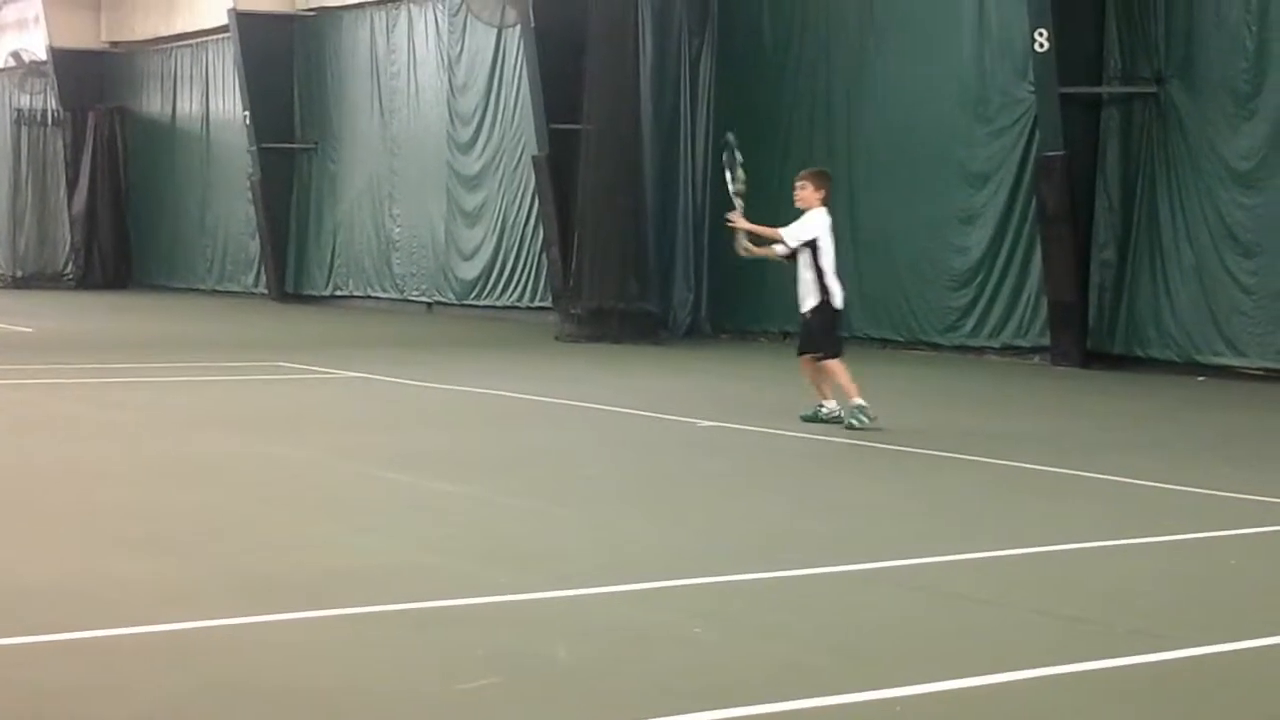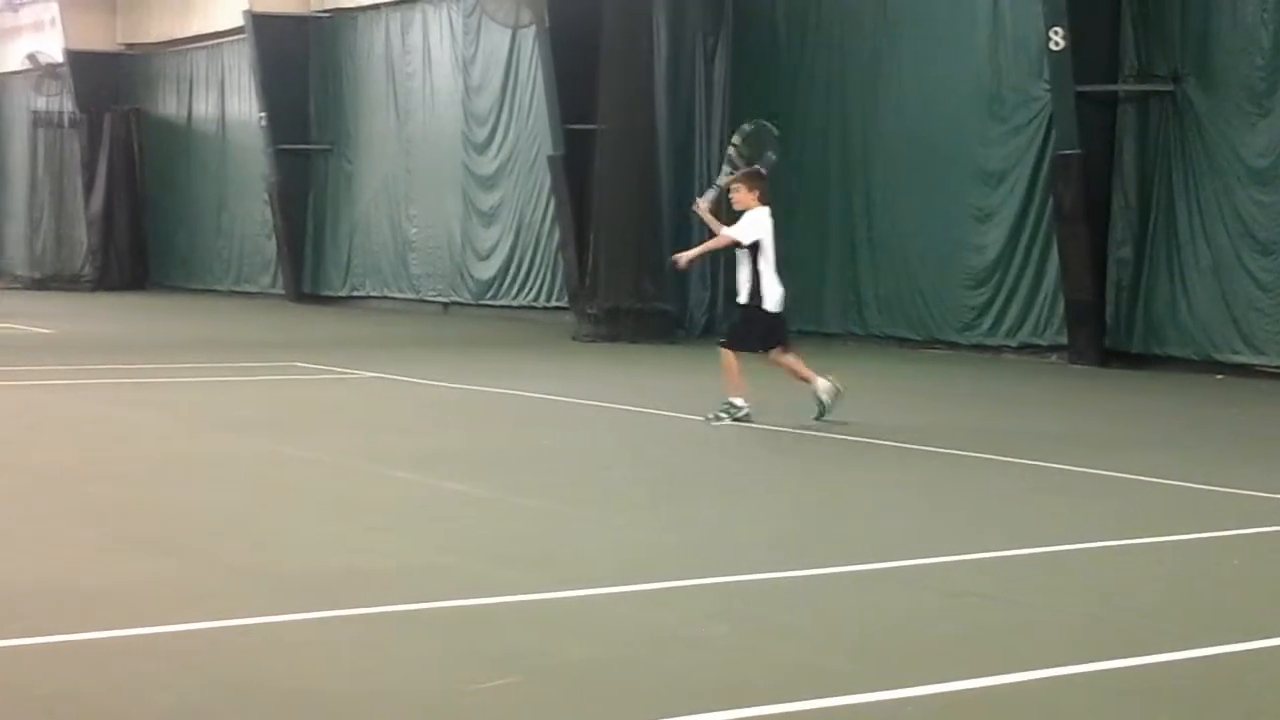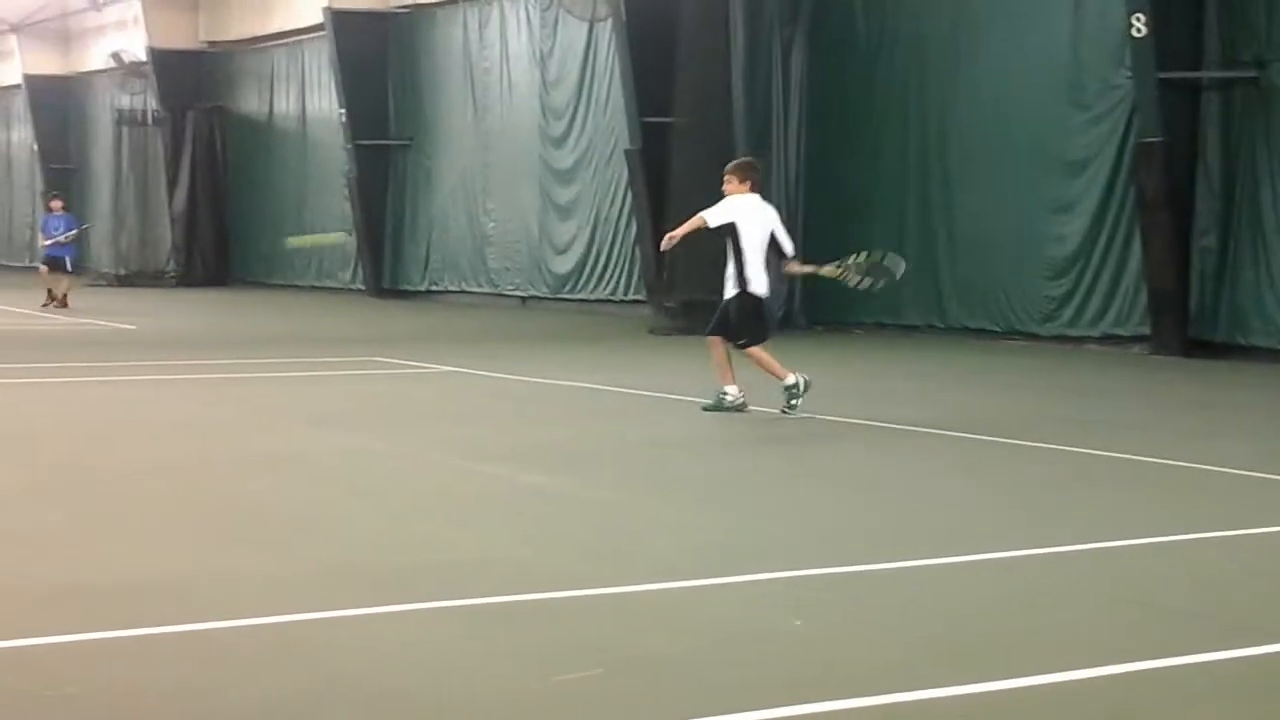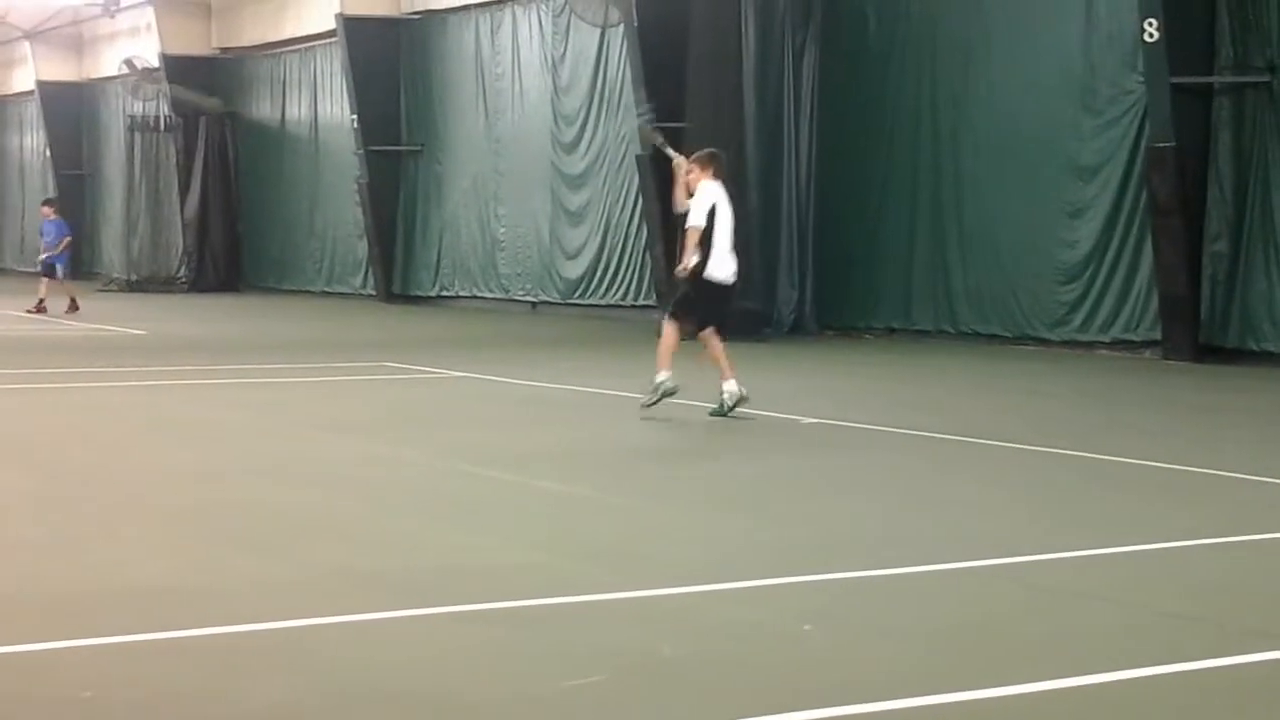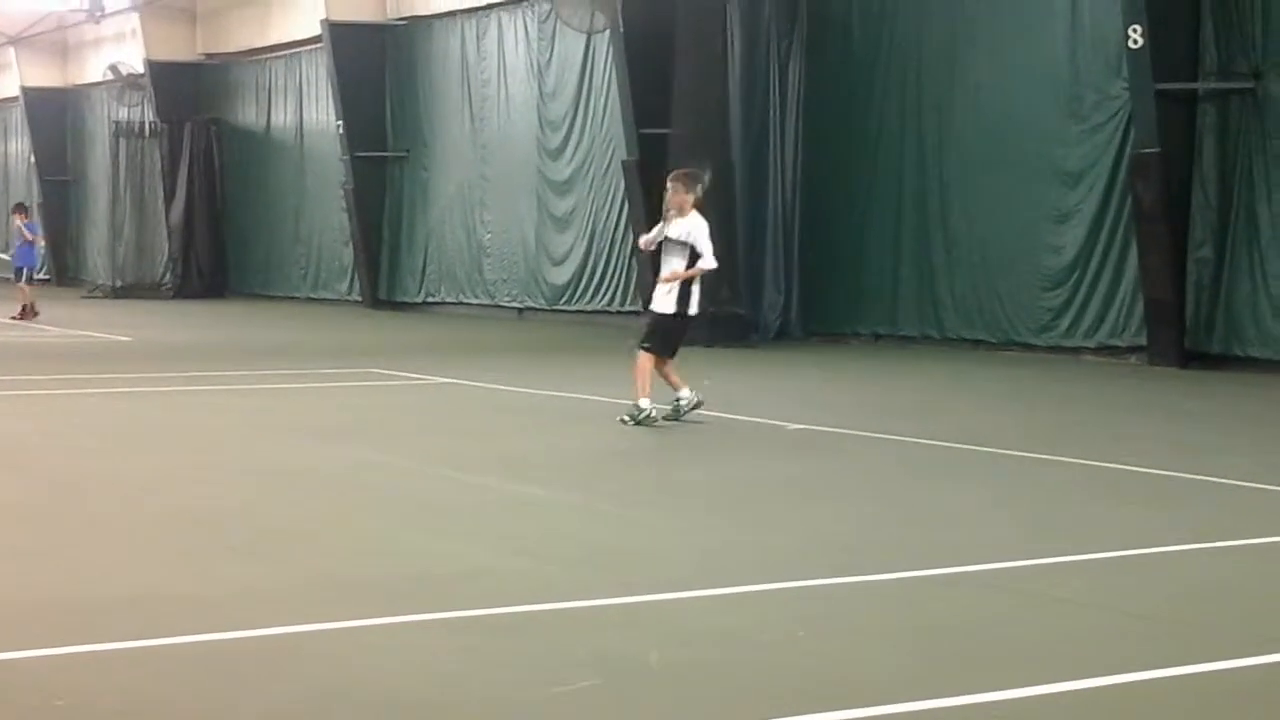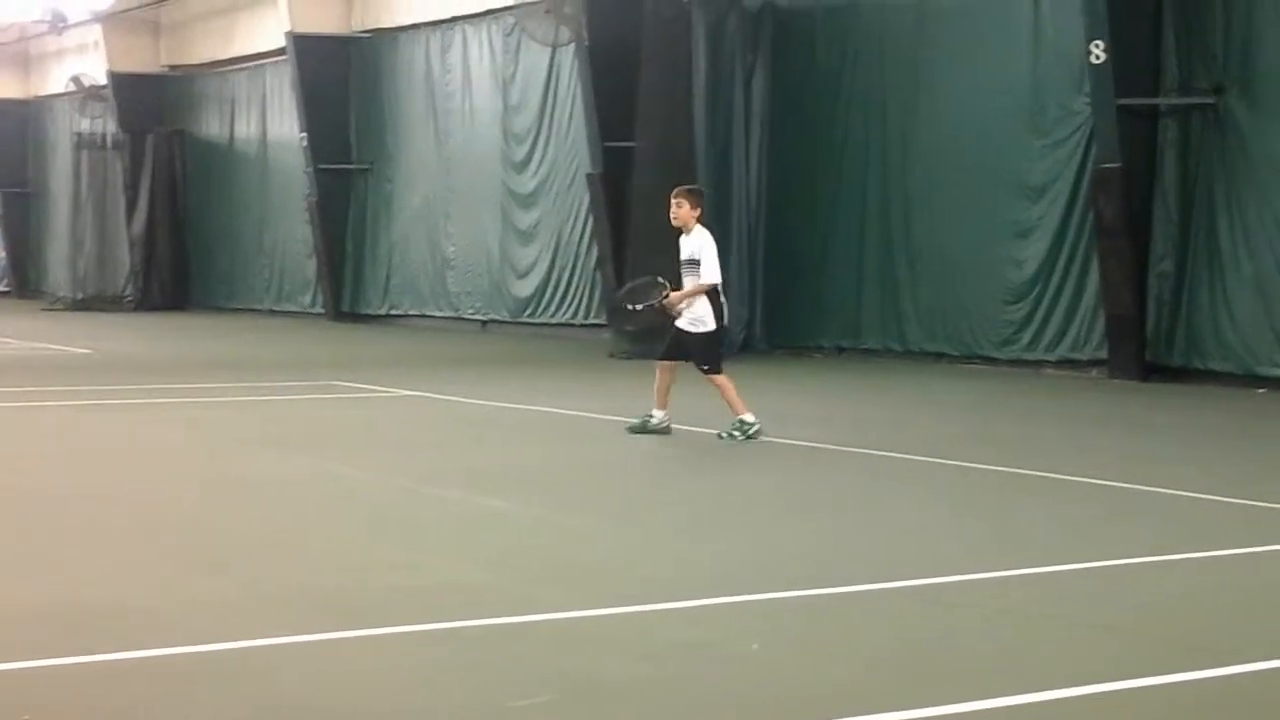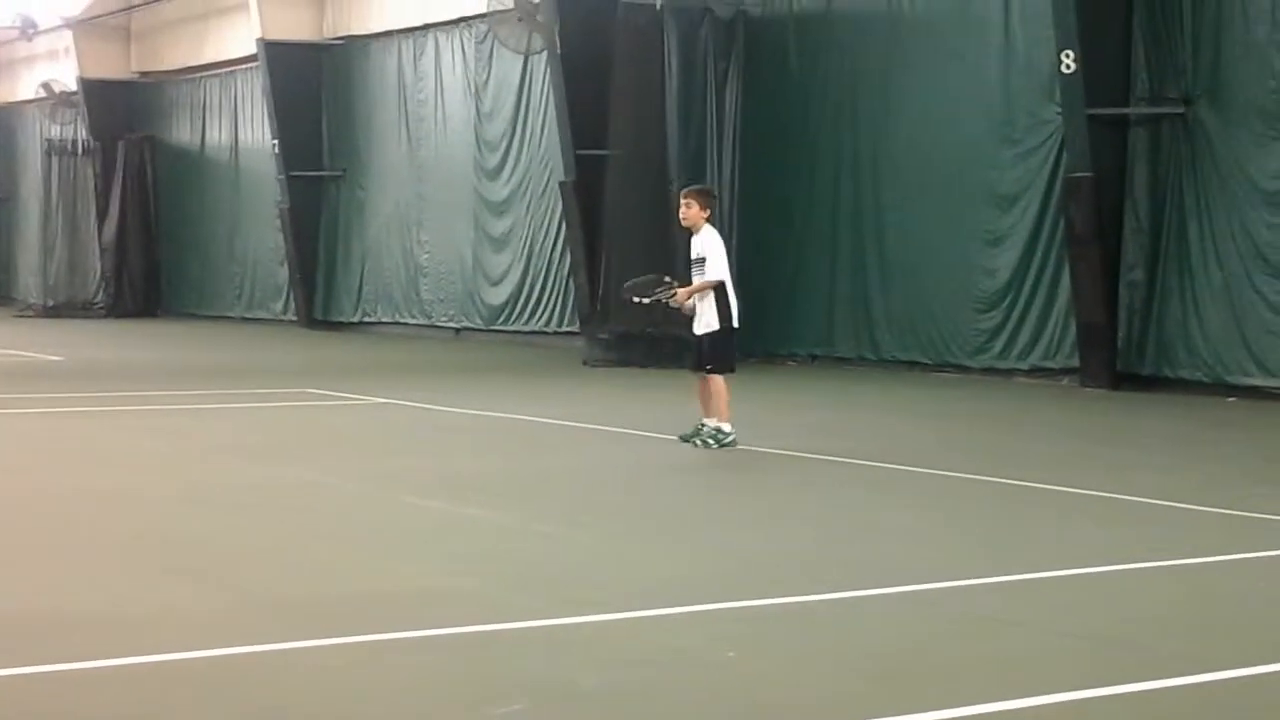
dt=0.4s
person 1, frame 1
left shoulder: (817, 219)
right shoulder: (808, 222)
left elbow: (781, 235)
right elbow: (782, 250)
left wrist: (748, 226)
right wrist: (752, 250)
left hip: (825, 301)
right hip: (814, 303)
left knee: (827, 358)
right knee: (807, 356)
left ankle: (860, 406)
right ankle: (830, 406)
person 1, frame 2
left shoulder: (755, 219)
right shoulder: (757, 219)
left elbow: (730, 239)
right elbow: (726, 234)
left wrist: (694, 253)
right wrist: (707, 216)
left hip: (757, 300)
right hip: (766, 299)
left knee: (727, 348)
right knee: (777, 353)
left ankle: (737, 405)
right ankle: (823, 387)
person 1, frame 3
left shoulder: (735, 203)
right shoulder: (769, 210)
left elbow: (705, 217)
right elbow: (786, 248)
left wrist: (677, 234)
right wrist: (791, 264)
left hip: (746, 289)
right hip: (739, 289)
left knee: (747, 345)
right knee: (715, 336)
left ankle: (793, 381)
right ankle: (732, 394)
person 1, frame 4
left shoulder: (707, 189)
right shoulder: (715, 193)
left elbow: (696, 224)
right elbow: (681, 206)
left wrist: (689, 257)
right wrist: (679, 175)
left hip: (708, 273)
right hip: (723, 276)
left knee: (672, 321)
right knee: (709, 333)
left ankle: (664, 379)
right ankle: (731, 390)
person 1, frame 5
left shoulder: (698, 225)
right shoulder: (669, 219)
left elbow: (708, 263)
right elbow: (647, 243)
left wrist: (680, 275)
right wrist: (646, 241)
left hip: (678, 303)
right hip: (662, 300)
left knee: (646, 351)
right knee: (658, 356)
left ankle: (643, 408)
right ankle: (686, 397)
person 1, frame 6
left shoulder: (703, 239)
right shoulder: (684, 239)
left elbow: (710, 280)
left wrist: (681, 295)
right wrist: (680, 303)
left hip: (707, 318)
right hip: (689, 317)
left knee: (712, 372)
right knee: (665, 362)
left ankle: (748, 421)
right ankle: (658, 417)
person 1, frame 7
left shoulder: (711, 237)
right shoulder: (696, 238)
left elbow: (714, 277)
left wrist: (686, 292)
right wrist: (691, 302)
left hip: (719, 317)
right hip: (703, 318)
left knee: (715, 373)
right knee: (701, 372)
left ankle: (725, 430)
right ankle: (709, 424)
